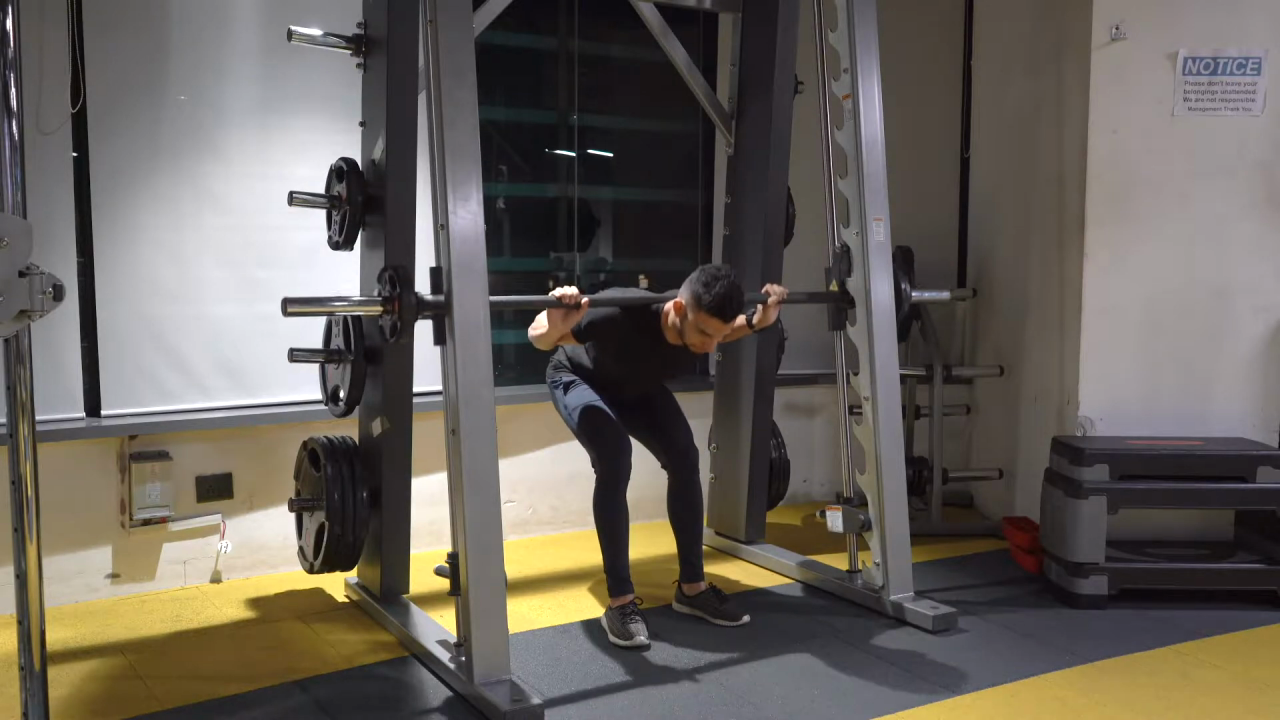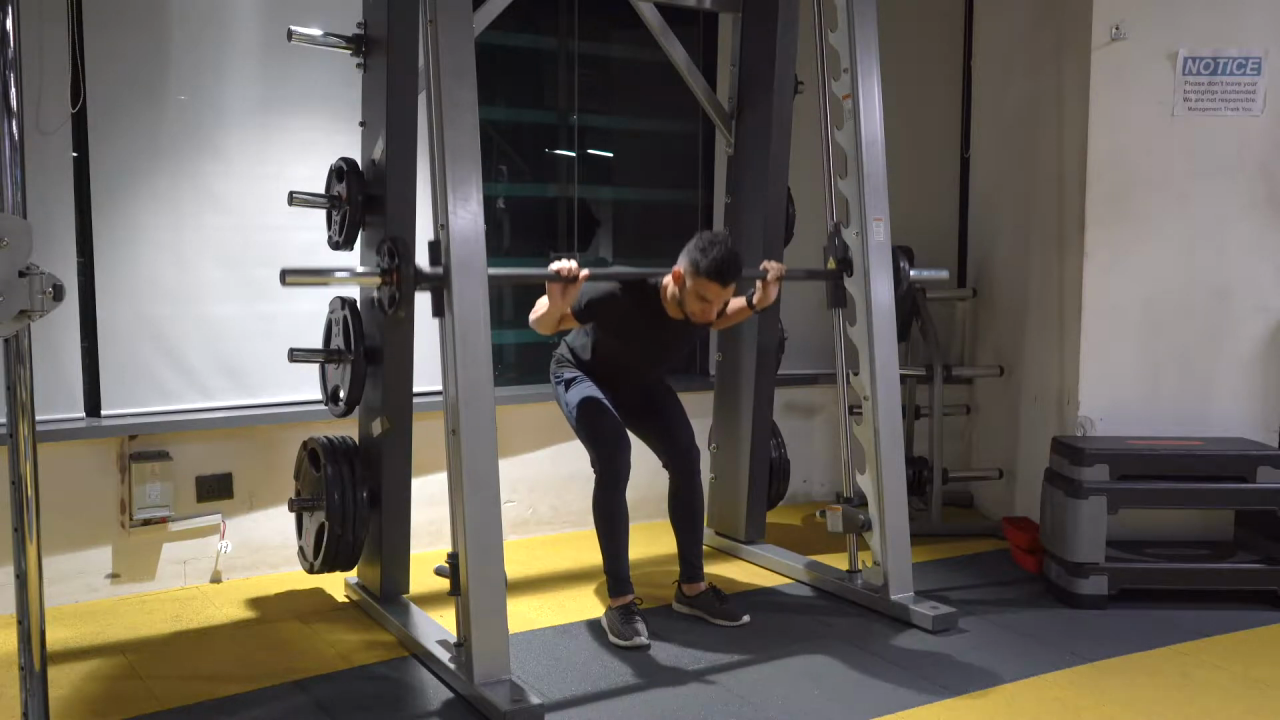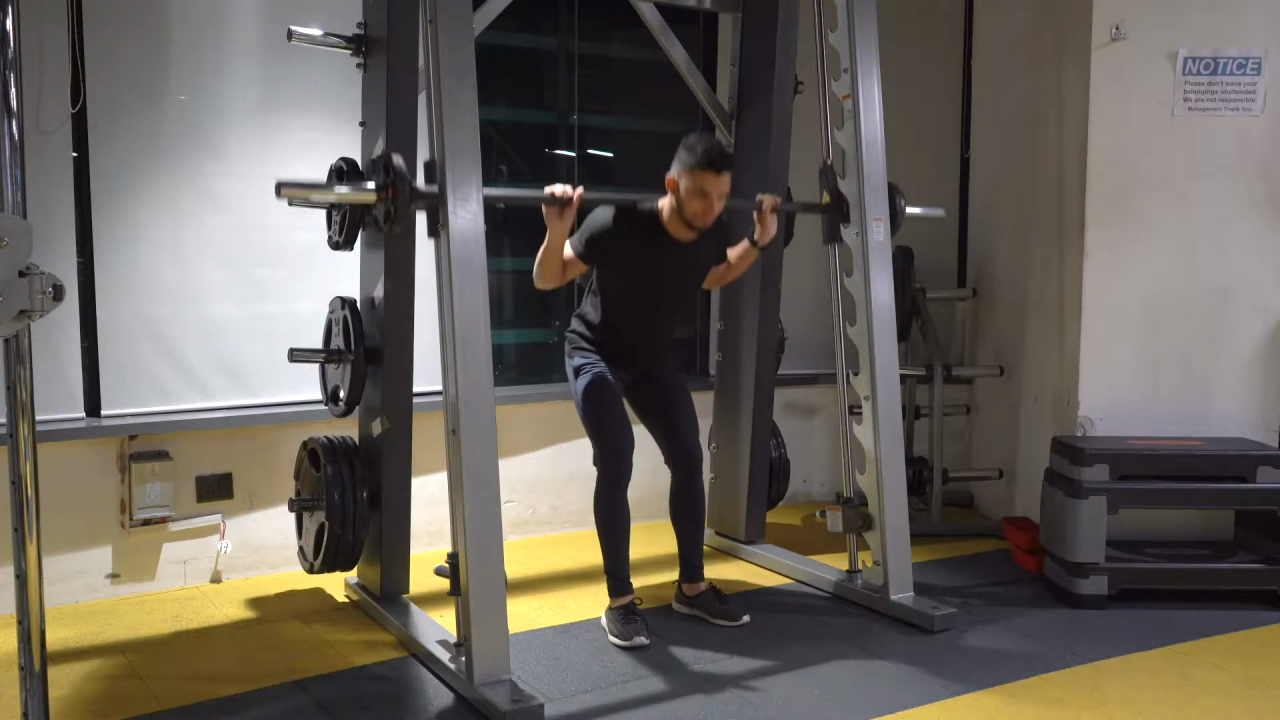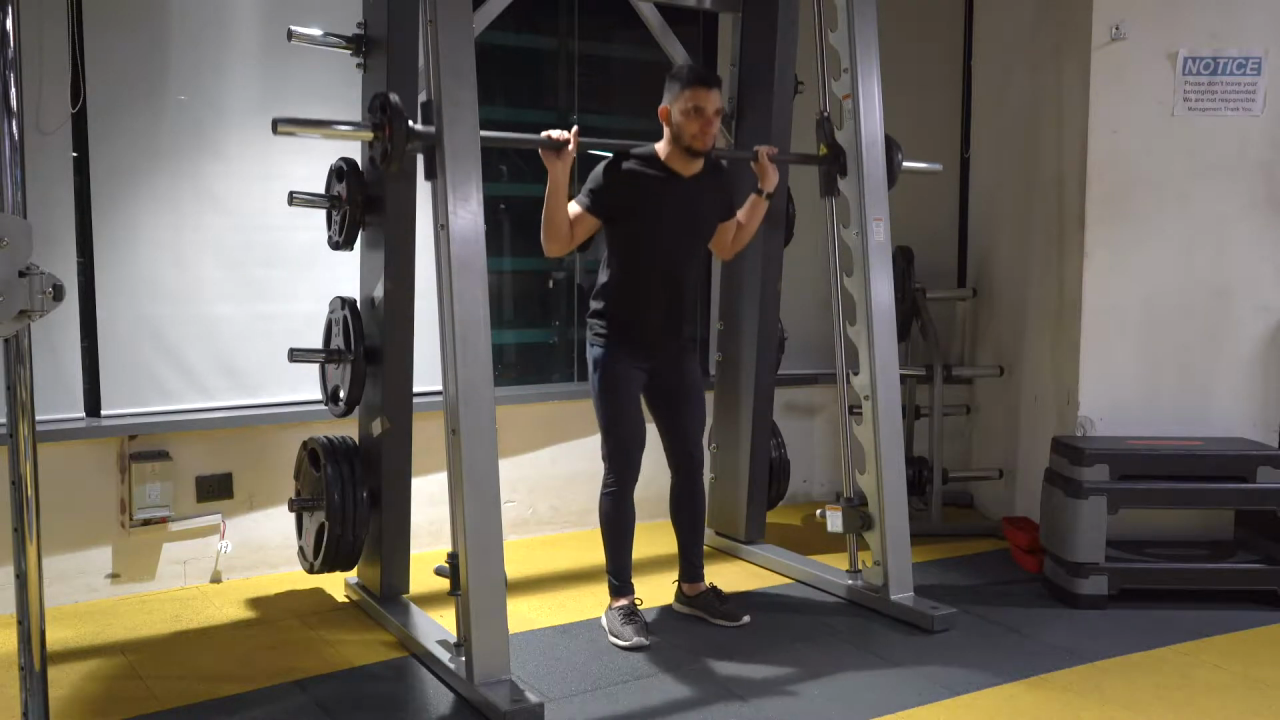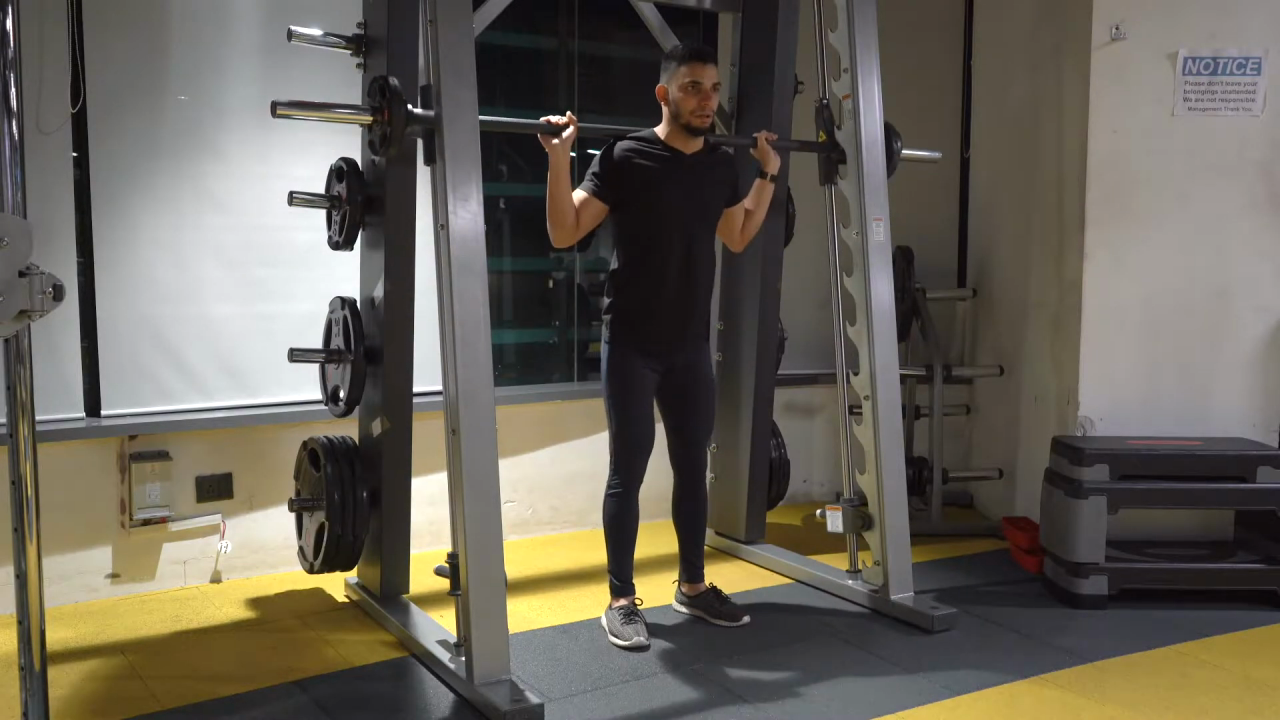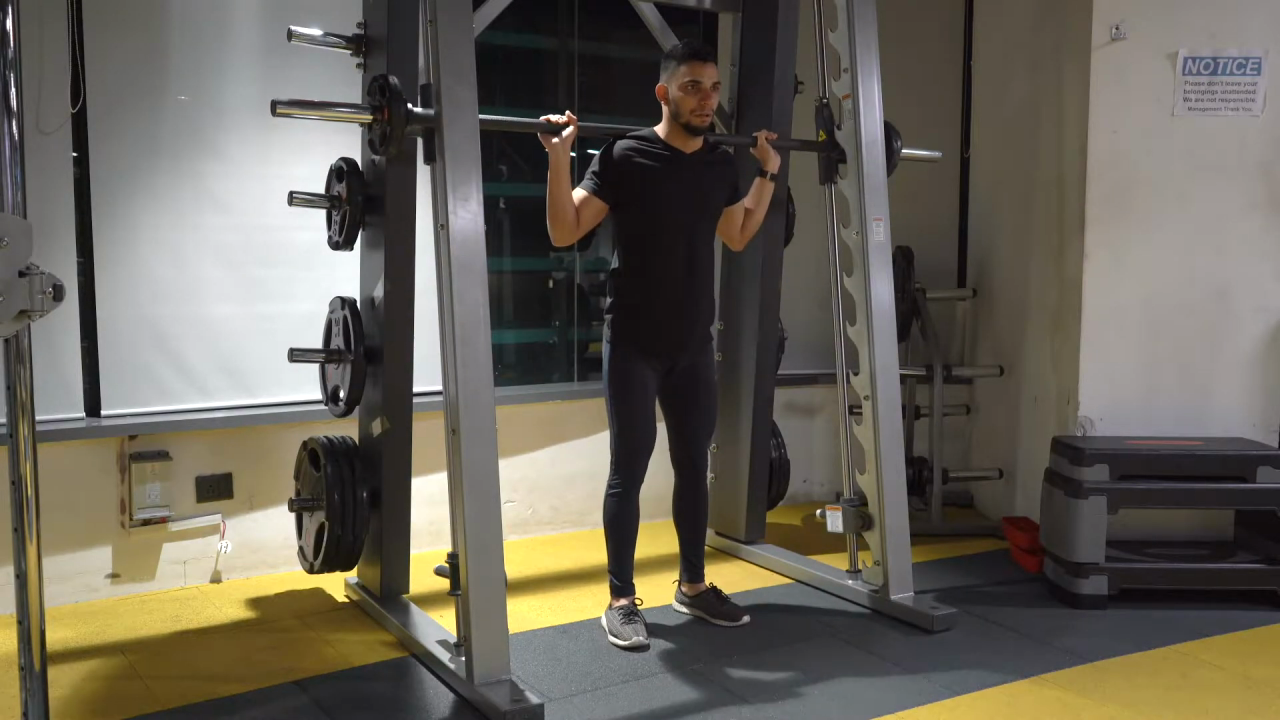
dt=0.5s
person 1, frame 1
left shoulder: (704, 325)
right shoulder: (620, 318)
right elbow: (538, 337)
left wrist: (757, 321)
right wrist: (555, 326)
left hip: (639, 385)
right hip: (580, 379)
left knee: (684, 457)
right knee: (615, 459)
left ankle: (692, 586)
right ankle: (620, 601)
person 1, frame 2
left shoulder: (705, 302)
right shoulder: (619, 295)
right elbow: (539, 324)
left wrist: (757, 301)
right wrist: (557, 302)
left hip: (642, 379)
right hip: (583, 375)
left knee: (686, 458)
right knee: (614, 462)
left ankle: (692, 587)
right ankle: (620, 602)
person 1, frame 3
left shoulder: (713, 232)
right shoulder: (617, 226)
left elbow: (715, 275)
right elbow: (546, 280)
left wrist: (759, 239)
right wrist: (557, 230)
left hip: (654, 357)
right hip: (595, 354)
left knee: (688, 459)
right knee: (617, 464)
left ankle: (692, 586)
right ankle: (620, 601)
person 1, frame 4
left shoulder: (716, 180)
right shoulder: (623, 174)
left elbow: (727, 245)
right elbow: (556, 244)
left wrist: (764, 190)
right wrist: (558, 175)
left hip: (677, 345)
right hip: (617, 344)
left knee: (689, 462)
right knee: (623, 469)
left ankle: (693, 586)
right ankle: (620, 600)
person 1, frame 5
left shoulder: (720, 164)
right shoulder: (625, 158)
left elbow: (737, 237)
right elbow: (564, 233)
left wrist: (768, 174)
right wrist: (559, 158)
left hip: (690, 345)
right hip: (632, 344)
left knee: (692, 465)
right knee: (629, 470)
left ankle: (693, 585)
right ankle: (621, 599)
person 1, frame 6
left shoulder: (720, 163)
right shoulder: (626, 157)
left elbow: (737, 236)
right elbow: (564, 233)
left wrist: (768, 173)
right wrist: (560, 158)
left hip: (693, 343)
right hip: (634, 343)
left knee: (693, 464)
right knee: (630, 469)
left ankle: (693, 585)
right ankle: (621, 600)
